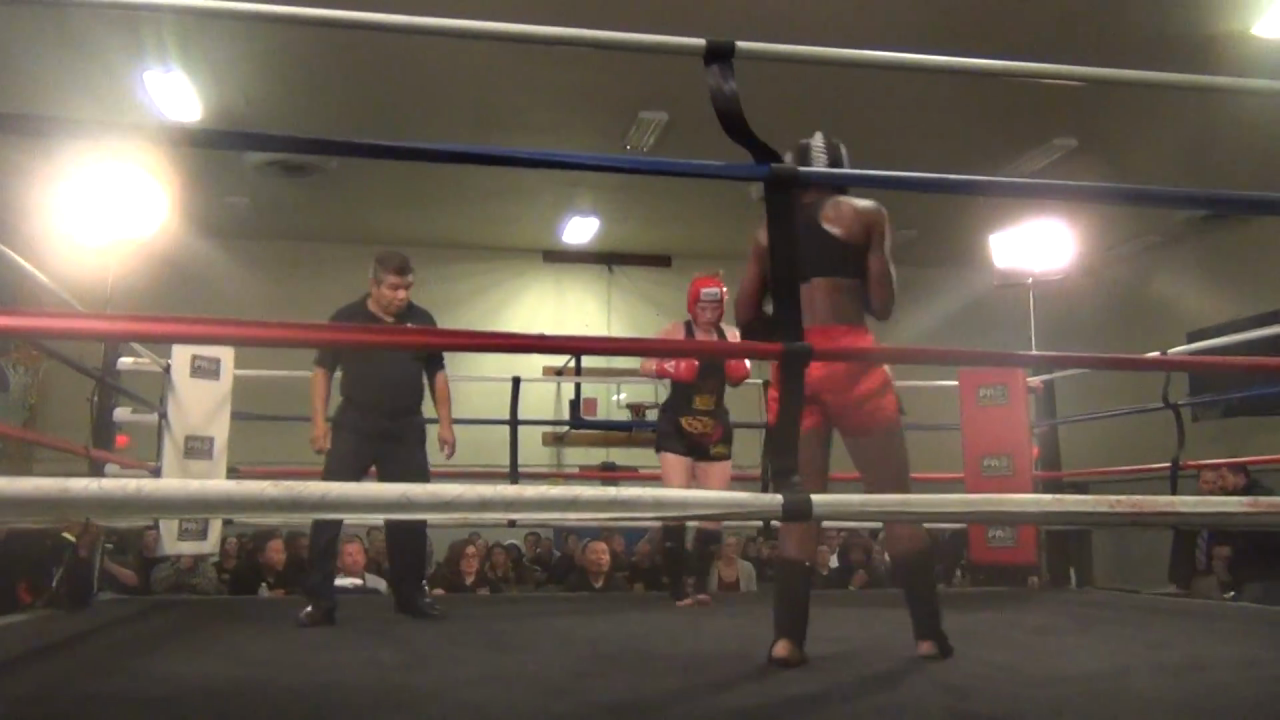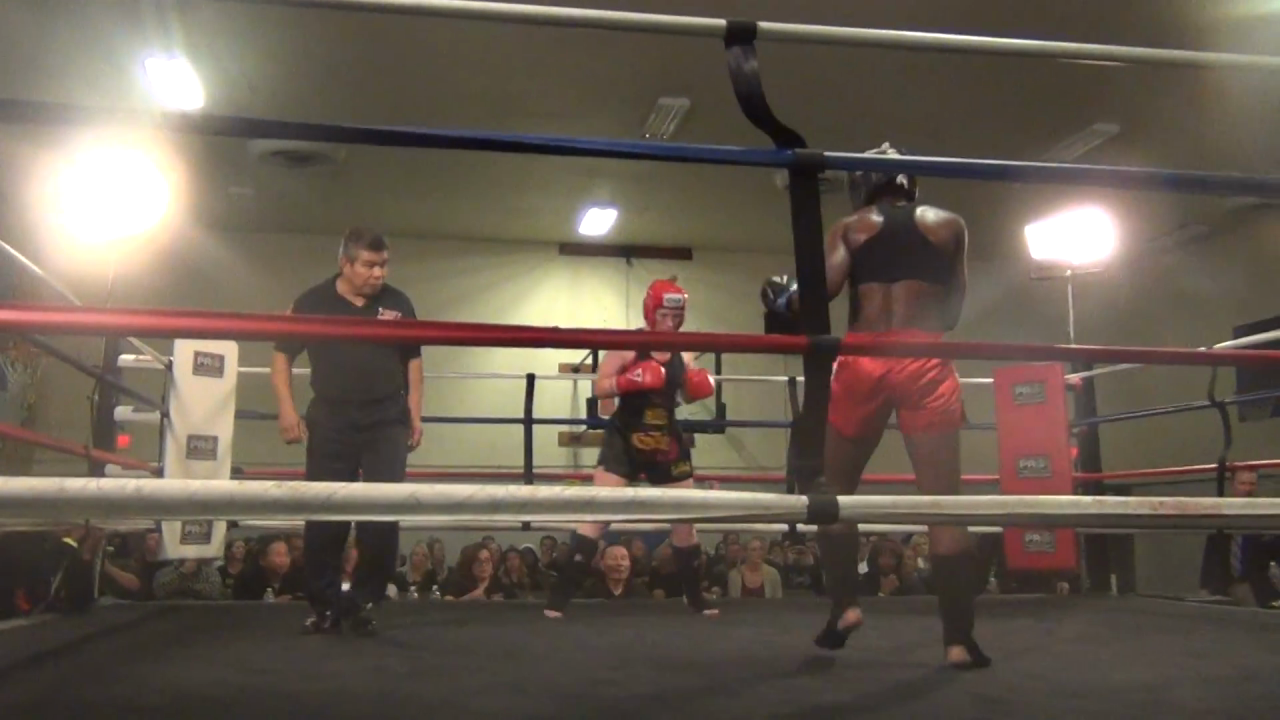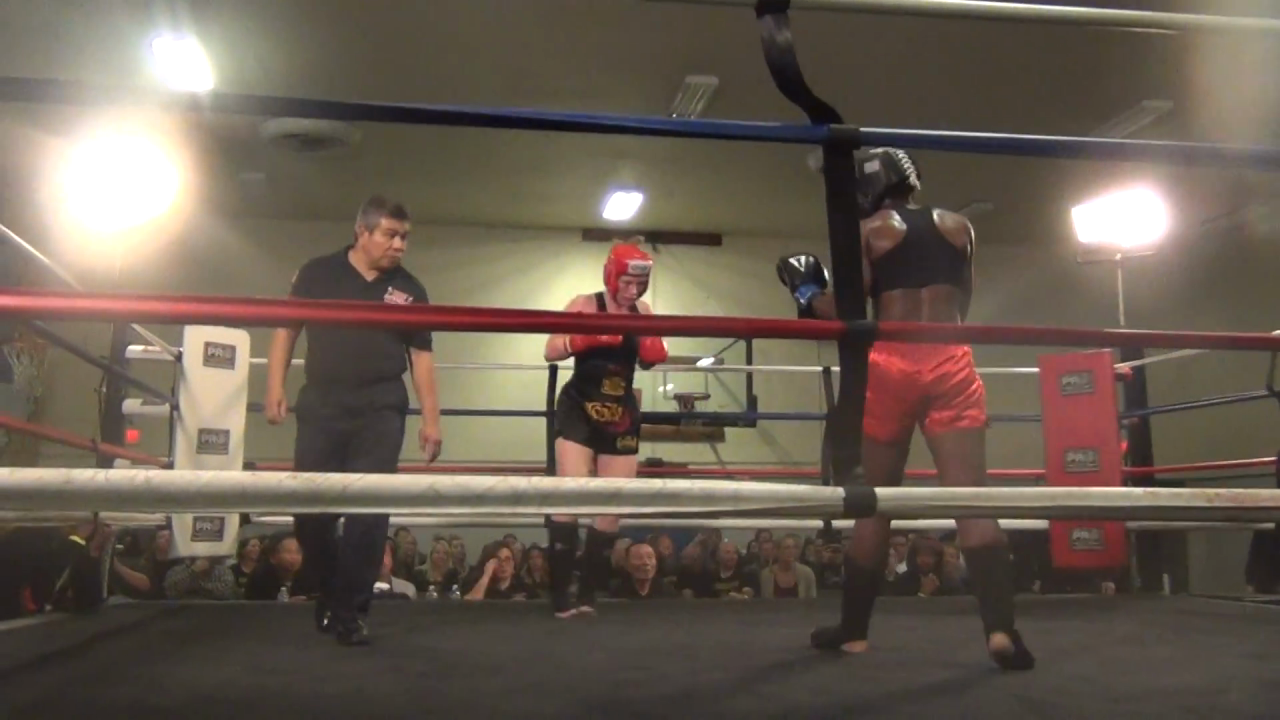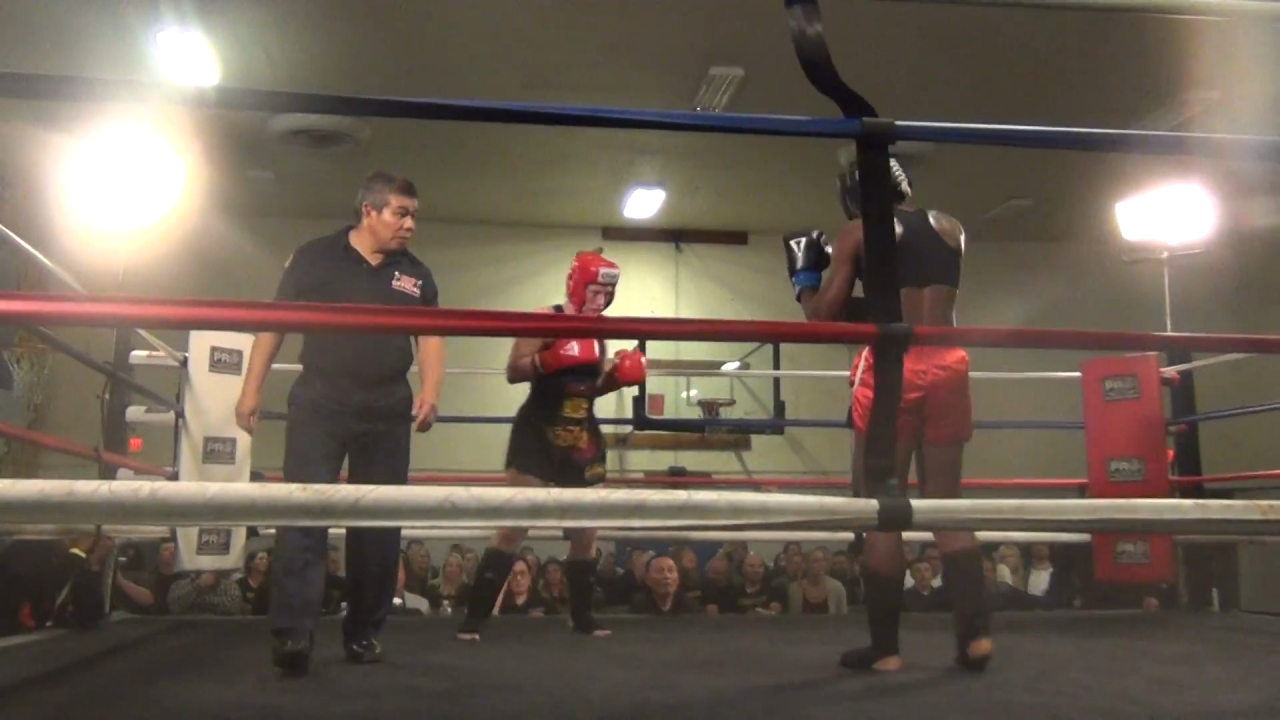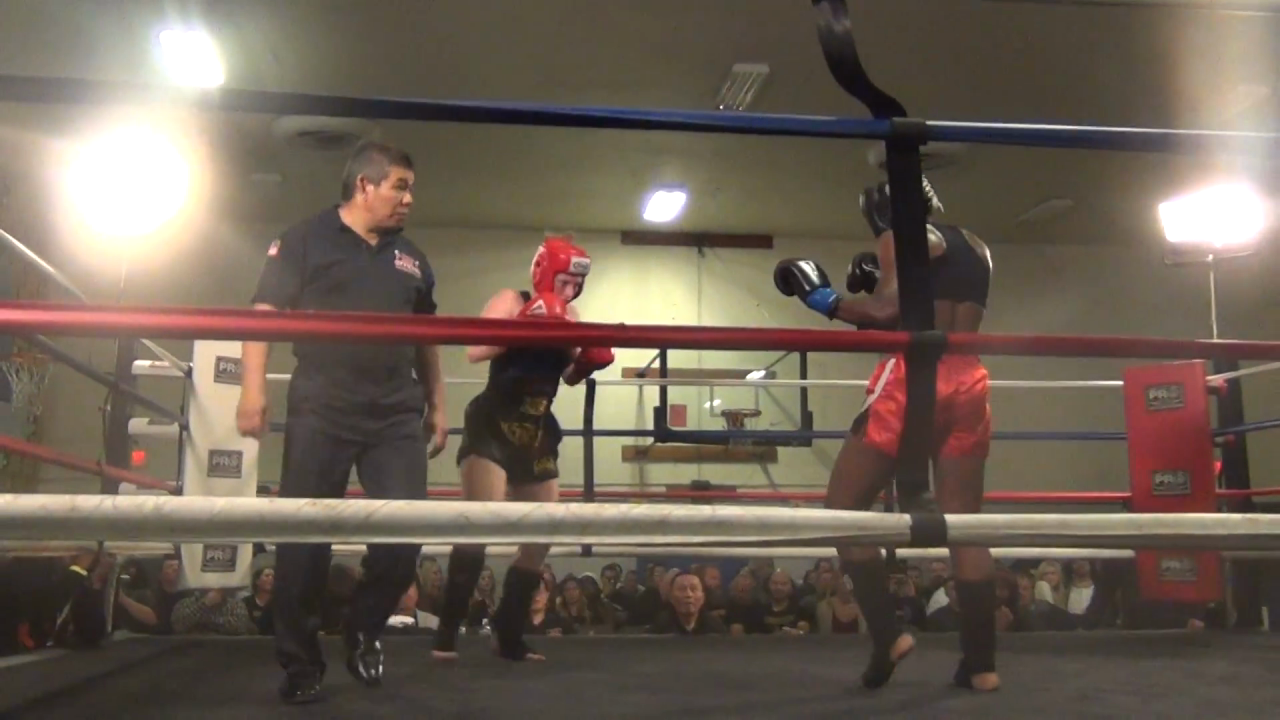
dt=0.3s
person 1, frame 1
left shoulder: (770, 231)
right shoulder: (868, 215)
left elbow: (745, 316)
right elbow: (882, 305)
right hip: (853, 360)
right knee: (897, 501)
left ankle: (787, 636)
right ankle: (929, 631)
person 1, frame 2
left shoulder: (851, 225)
right shoulder: (949, 225)
left elbow: (824, 288)
right elbow: (949, 312)
left wrist: (786, 299)
left hip: (864, 360)
right hip: (926, 363)
left knee: (837, 487)
right knee: (942, 502)
left ankle: (843, 604)
right ankle: (959, 639)
person 1, frame 3
left shoulder: (867, 232)
right shoulder: (958, 228)
left elbow: (838, 312)
left wrist: (805, 291)
left hip: (888, 366)
right hip: (950, 363)
left ankle: (853, 628)
right ankle: (1002, 631)
person 1, frame 4
left shoulder: (858, 233)
right shoulder: (950, 228)
left elbow: (823, 312)
left wrist: (803, 276)
right hip: (948, 364)
right knee: (943, 502)
left ankle: (884, 646)
right ankle: (974, 630)
person 1, frame 5
left shoulder: (899, 239)
right shoulder: (977, 247)
left elbow: (887, 312)
left wrist: (823, 296)
left hip: (912, 377)
right hip: (968, 381)
left knee: (843, 504)
left ankle: (887, 634)
right ankle: (981, 661)
person 2, frame 1
left shoulder: (422, 321)
right shoulder: (346, 320)
left elbow: (436, 374)
right elbow: (322, 372)
left wrist: (445, 423)
right wrist: (319, 422)
left hip: (405, 431)
right hip: (354, 428)
left knee: (410, 515)
left ankle: (411, 594)
right ankle: (320, 600)
person 2, frame 2
left shoulder: (398, 304)
right shoulder: (311, 303)
left elbow: (411, 360)
right elbow: (283, 356)
left wrist: (414, 414)
right wrist: (287, 409)
left hip: (386, 422)
right hip: (330, 422)
right knee: (324, 520)
left ankle: (364, 599)
right ankle: (326, 605)
person 2, frame 3
left shoulder: (409, 290)
right shoulder: (317, 273)
left elbow: (421, 355)
right elbow: (286, 329)
left wrist: (430, 418)
right wrist: (276, 387)
left hip: (380, 411)
right hip: (320, 408)
left knee: (367, 510)
right knee: (310, 507)
left ankle: (350, 611)
right ankle: (331, 593)
person 2, frame 4
left shoulder: (415, 275)
right shoulder: (313, 258)
left elbow: (430, 337)
right elbow: (274, 322)
left wrist: (430, 390)
right wrist: (252, 388)
left hip: (386, 411)
right hip: (319, 404)
left knee: (378, 525)
left ankle: (363, 629)
right ankle: (292, 633)
person 2, frame 5
left shoulder: (411, 257)
right shoulder: (305, 240)
left elbow: (425, 337)
right elbow: (265, 314)
left wrist: (435, 405)
right wrist: (253, 385)
left hip: (396, 410)
right hip: (323, 407)
right knee: (306, 534)
left ankle: (364, 630)
right ankle: (299, 665)
person 3, frame 1
left shoulder: (730, 335)
right shoulder: (676, 332)
left elbow: (734, 379)
right elbow: (646, 367)
left wrist: (740, 370)
right wrist: (667, 369)
left hip: (715, 426)
right hip: (677, 424)
left ankle: (700, 581)
right ankle: (676, 584)
person 3, frame 2
left shoulder: (683, 349)
right shoulder: (627, 344)
left elbow: (689, 394)
right elbow: (599, 388)
left wrist: (700, 386)
right wrist: (628, 381)
left hip: (667, 441)
right hip: (623, 439)
left knee: (685, 523)
right knee: (597, 517)
left ankle: (695, 597)
right ankle: (560, 595)
person 3, frame 3
left shoulder: (641, 313)
right shoulder: (584, 306)
left elbow: (649, 362)
right elbow: (551, 352)
left wrist: (654, 352)
right wrist: (585, 337)
left hip: (622, 414)
right hip: (580, 409)
left ankle: (587, 590)
right ankle: (559, 591)
person 3, frame 4
right shoulder: (545, 319)
right elbow: (513, 372)
left wrist: (621, 374)
right wrist: (552, 358)
left hip: (583, 438)
right hip: (537, 432)
left knee: (586, 533)
right knee: (514, 527)
left ankle: (583, 616)
right ankle: (474, 616)
person 3, frame 5
left shoulder: (567, 319)
right shoulder: (510, 302)
left elbow: (572, 374)
right elbow: (476, 350)
left wrist: (593, 358)
right wrist: (526, 323)
left hip: (536, 433)
right hip: (492, 424)
left knee: (538, 540)
left ankle: (508, 636)
right ankle: (446, 633)
